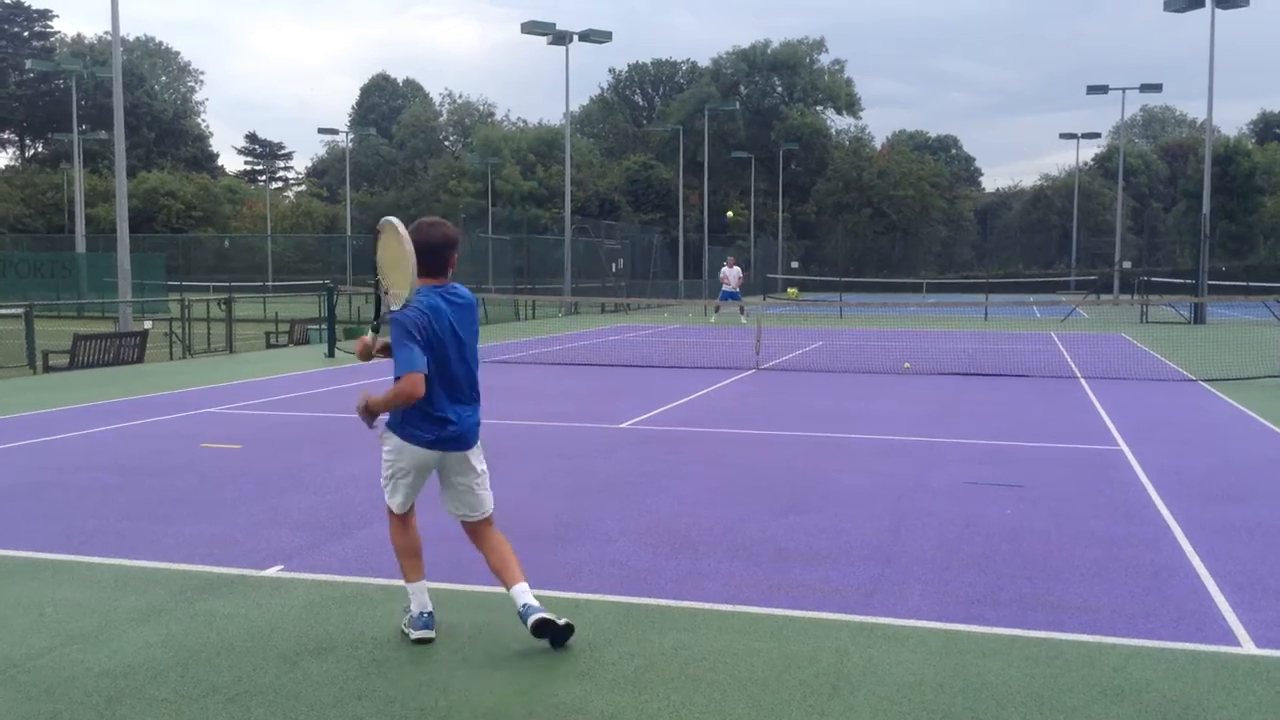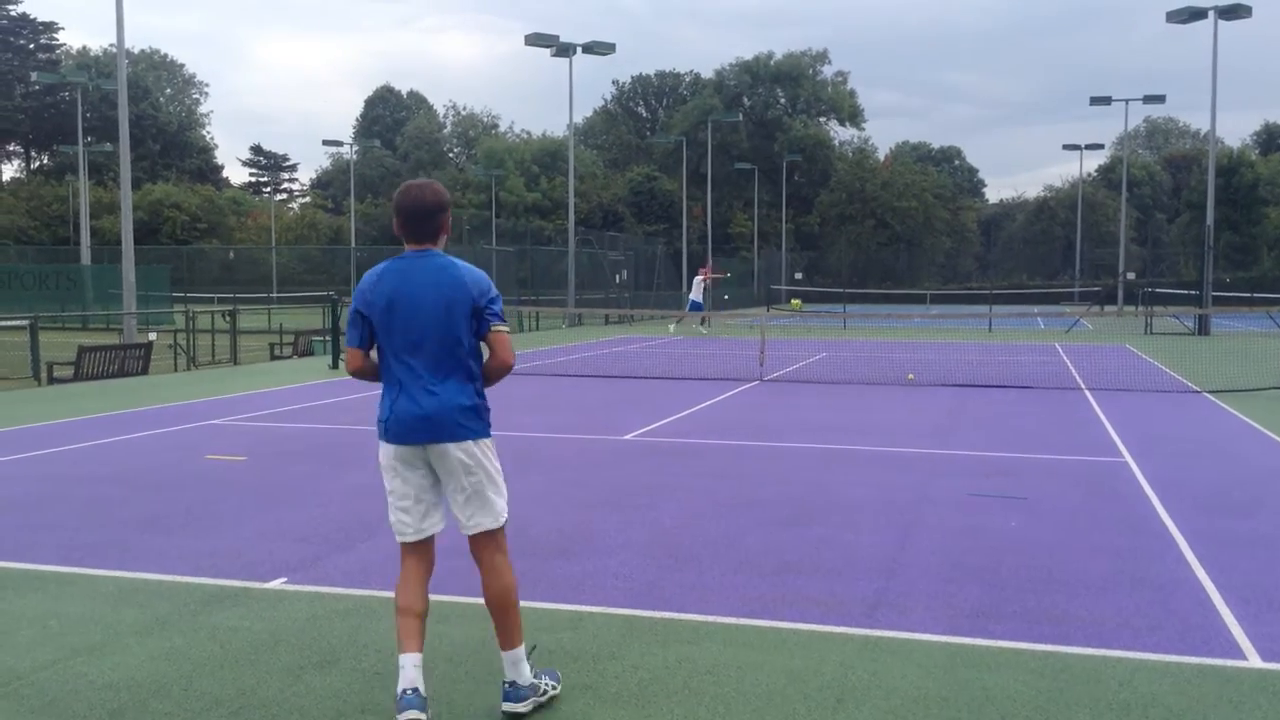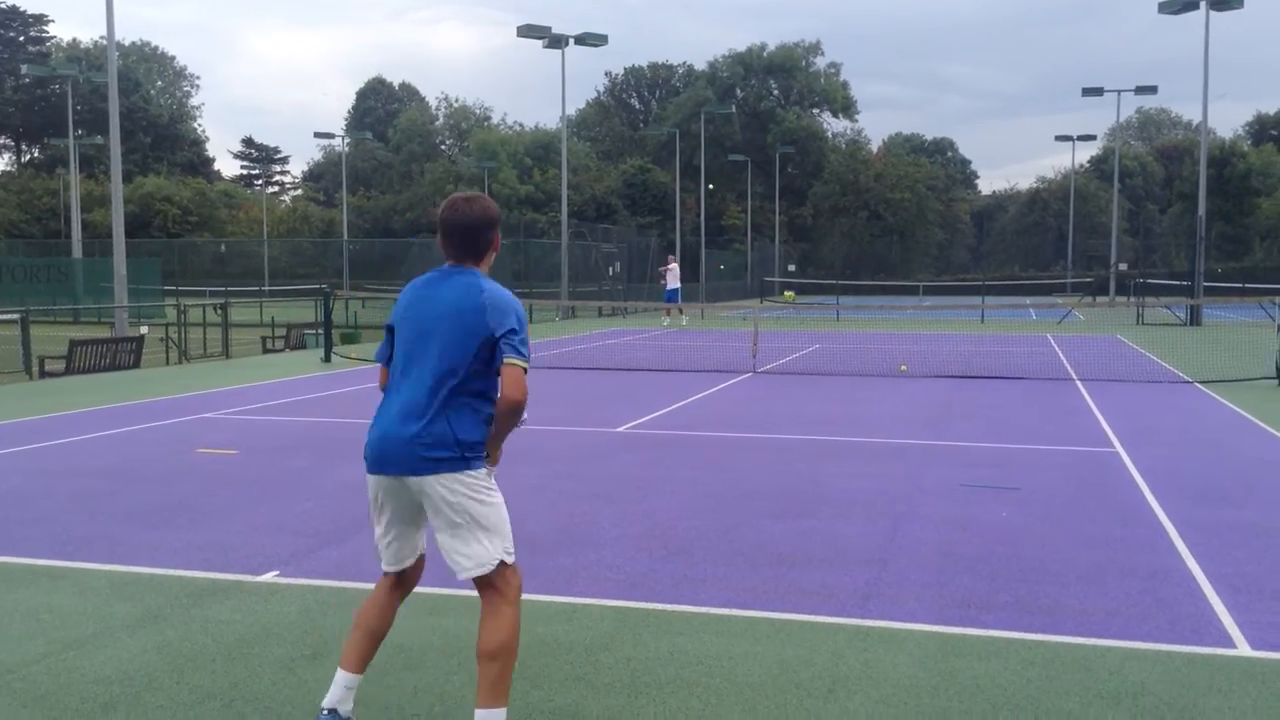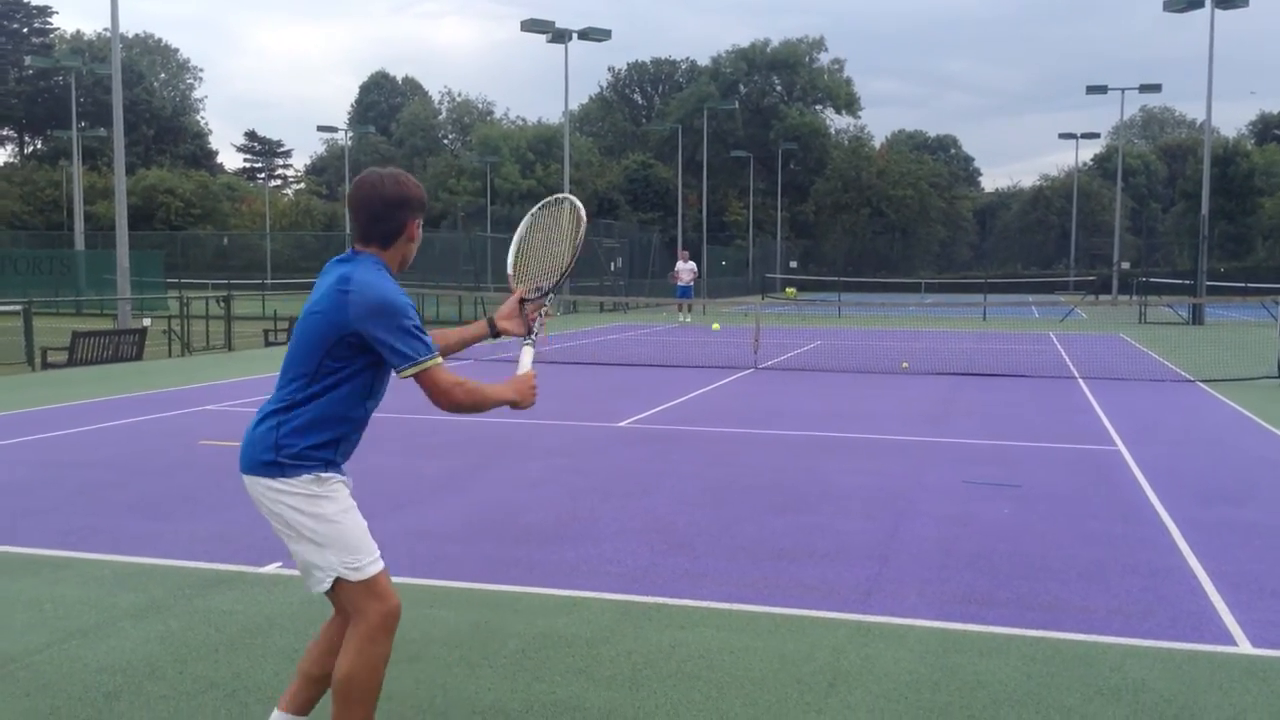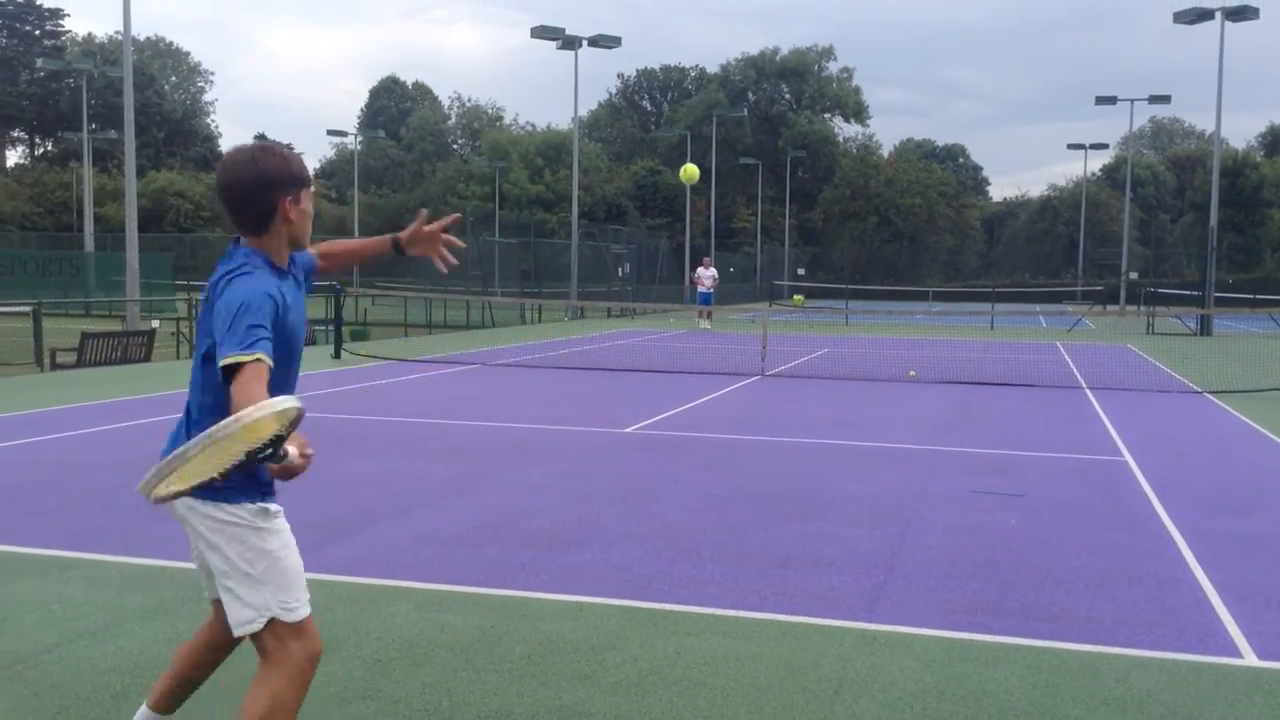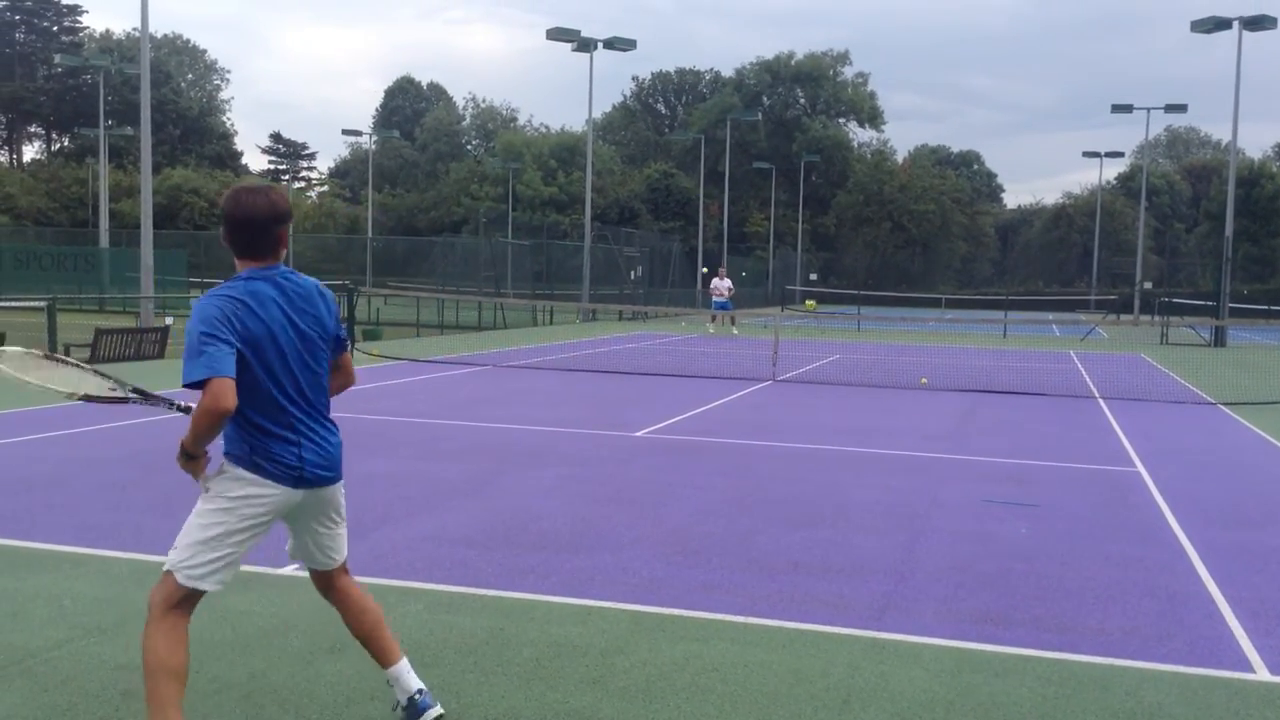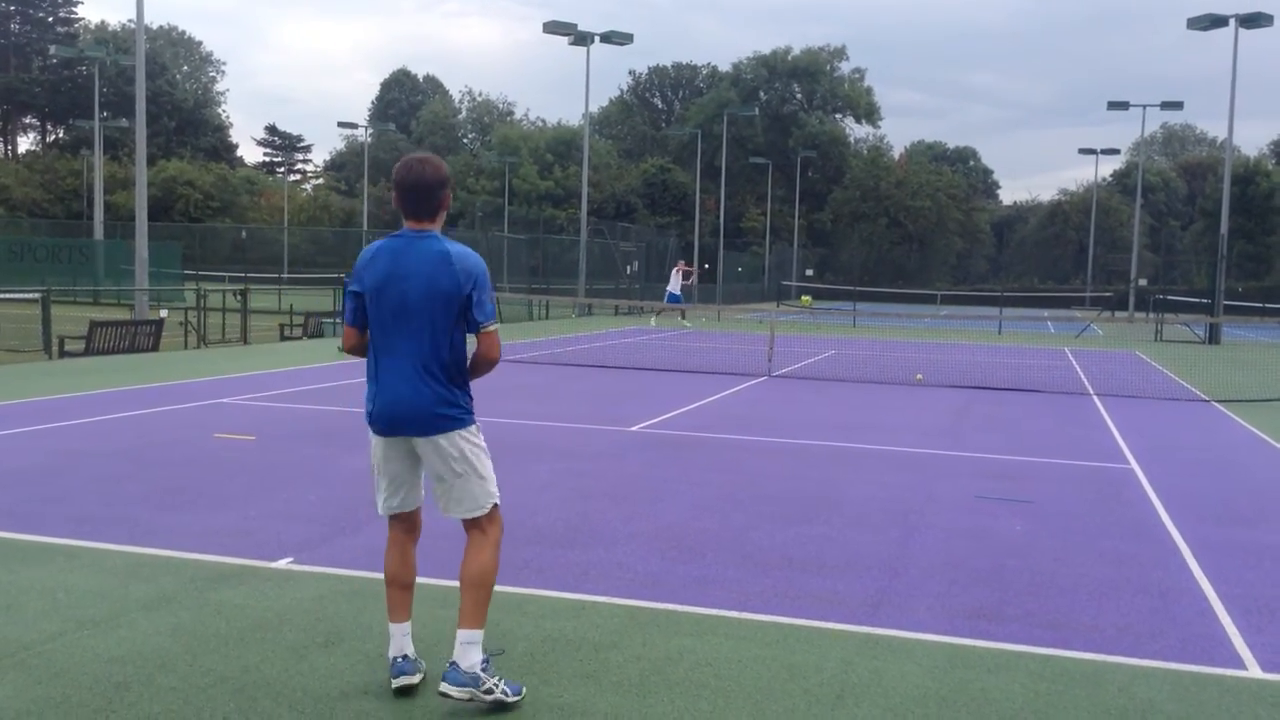
dt=0.7s
person 1, frame 1
left shoulder: (408, 313)
right shoulder: (466, 300)
left elbow: (413, 390)
left wrist: (374, 404)
right wrist: (381, 346)
left hip: (413, 436)
right hip: (462, 435)
left knee: (399, 515)
right knee: (483, 529)
left ankle: (420, 611)
right ankle: (530, 608)
person 1, frame 2
left shoulder: (372, 284)
right shoulder: (474, 281)
left elbow: (356, 365)
right elbow: (503, 360)
left hip: (400, 432)
right hip: (462, 428)
left knee: (415, 559)
right knee: (490, 551)
person 1, frame 3
left shoulder: (411, 295)
right shoulder: (501, 305)
right elbow: (514, 397)
right wrist: (493, 445)
left hip: (385, 455)
right hip: (448, 462)
left knee: (396, 580)
right knee: (502, 590)
person 1, frame 4
left shoulder: (349, 274)
right shoulder: (376, 293)
left elbow: (414, 352)
right elbow: (448, 394)
left wrist: (492, 326)
right wrist: (510, 393)
left hip: (289, 458)
right hip: (292, 466)
left knee: (358, 605)
right knee: (377, 610)
person 1, frame 5
left shoulder: (274, 268)
right shoulder: (253, 292)
left elbow: (312, 260)
right elbow: (246, 393)
left wrist: (398, 241)
right hip: (230, 493)
left knee: (237, 617)
right knee: (295, 649)
person 1, frame 6
left shoulder: (217, 308)
right shoulder: (318, 296)
left elbow: (220, 401)
right elbow: (344, 376)
left wrist: (189, 444)
left hip: (256, 475)
right hip: (323, 468)
left knee: (168, 607)
right knee: (336, 580)
person 1, frame 7
left shoulder: (369, 259)
right shoulder: (466, 265)
left elbow: (352, 343)
right elbow: (491, 352)
left hip: (385, 416)
right hip: (444, 418)
left knee: (403, 526)
right knee: (486, 527)
left ankle: (400, 656)
right ankle: (469, 667)
